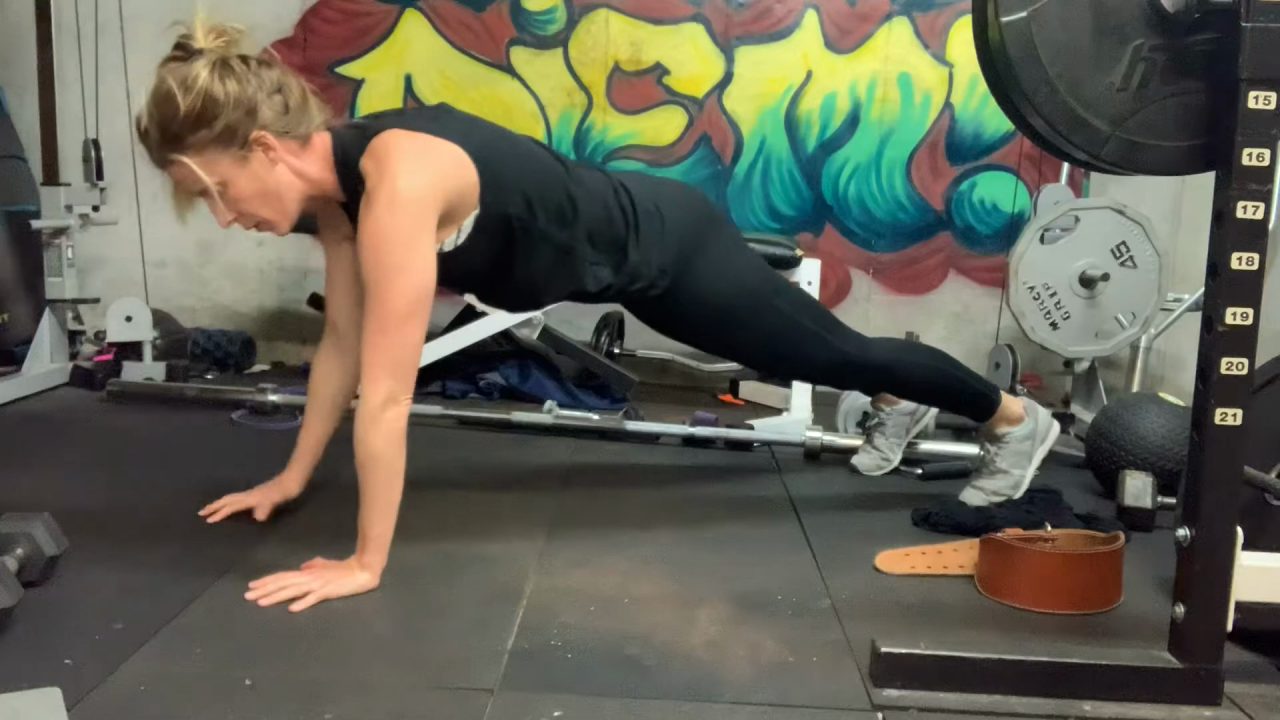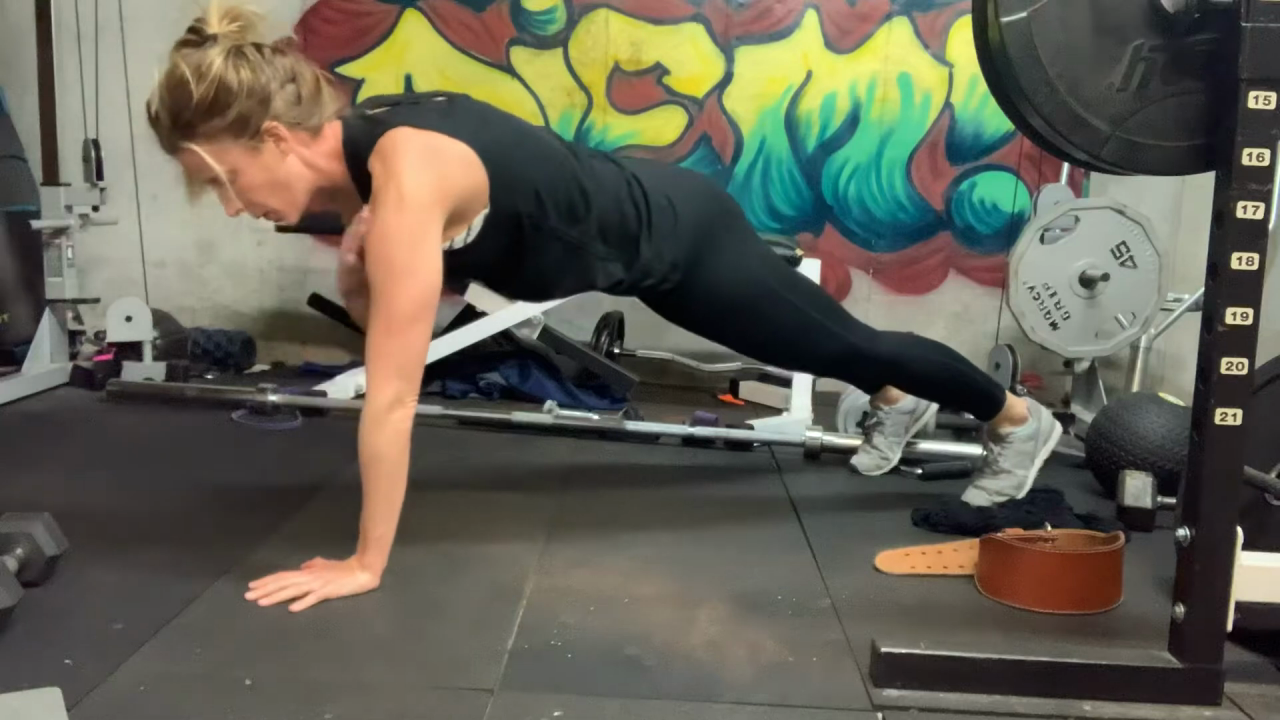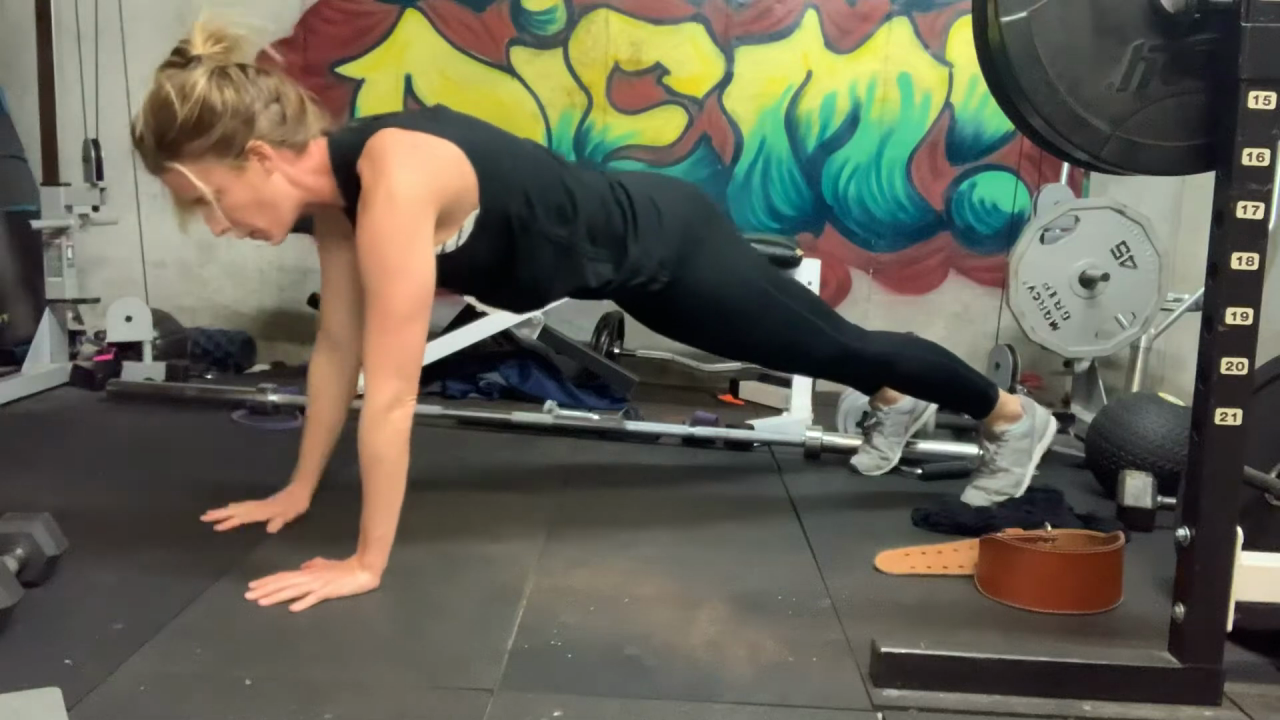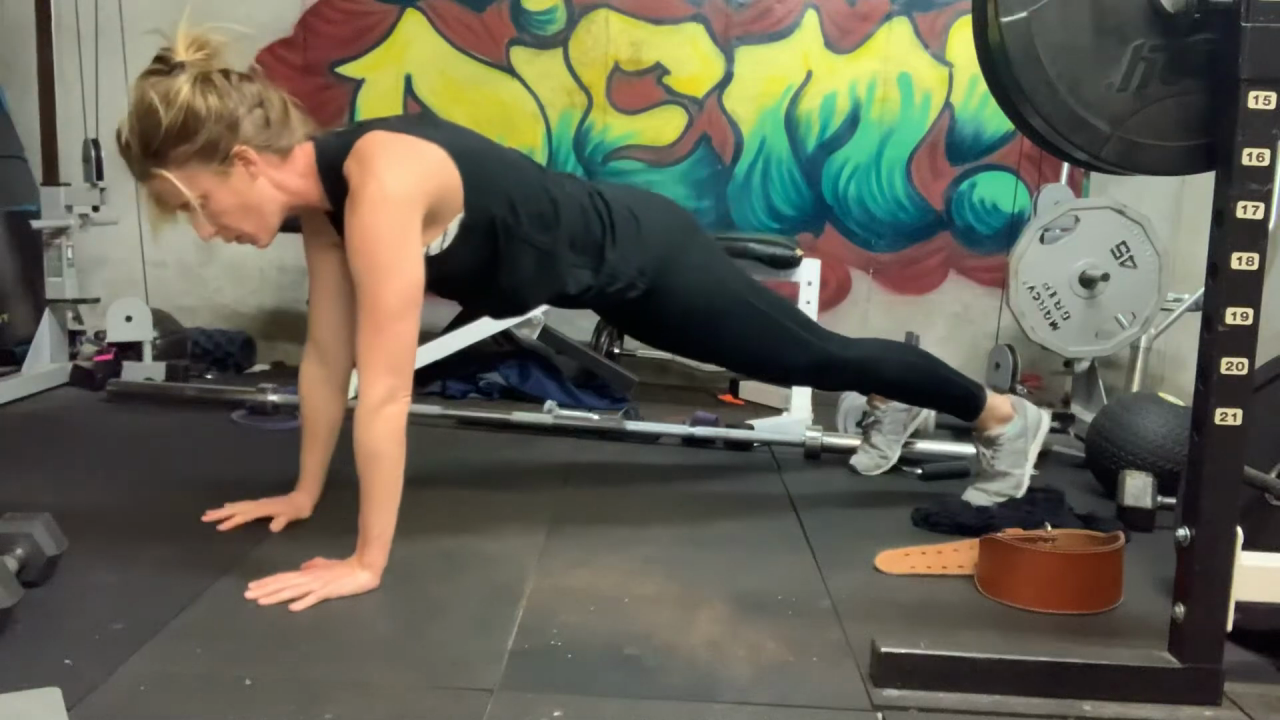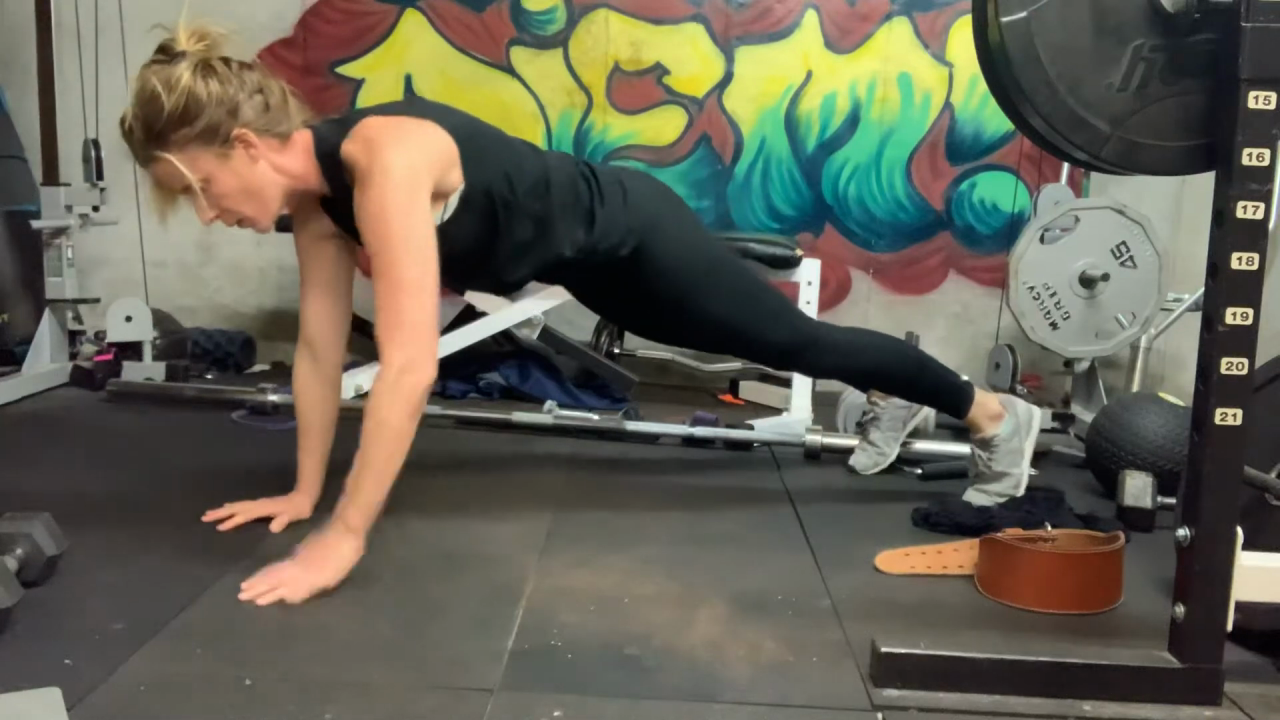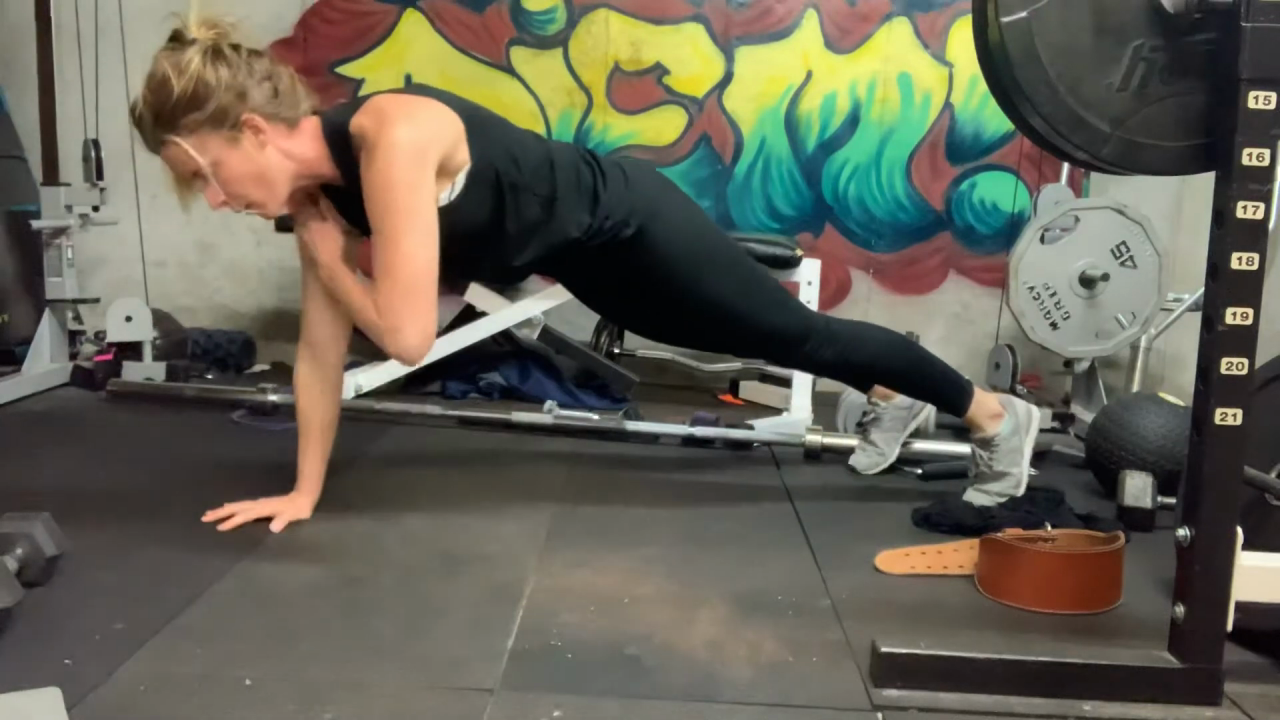
dt=0.4s
person 1, frame 1
left shoulder: (394, 178)
right shoulder: (337, 178)
left elbow: (385, 392)
right elbow: (345, 343)
left wrist: (364, 564)
right wrist: (292, 477)
left hip: (665, 247)
right hip: (626, 242)
left knee: (833, 353)
right knee: (811, 355)
left ankle: (1014, 419)
right ankle: (898, 407)
person 1, frame 2
left shoulder: (405, 171)
right shoulder: (355, 148)
left elbow: (392, 393)
right elbow: (392, 308)
left wrist: (365, 565)
right wrist: (359, 267)
left hip: (678, 234)
right hip: (635, 218)
left knee: (837, 345)
right knee: (821, 345)
left ankle: (1020, 421)
right ankle: (896, 405)
person 1, frame 3
left shoulder: (392, 179)
right shoulder: (333, 183)
left elbow: (389, 394)
right elbow: (338, 349)
left wrist: (365, 564)
right wrist: (298, 489)
left hip: (665, 243)
right hip: (620, 251)
left knee: (832, 346)
right knee: (812, 351)
left ankle: (1014, 416)
right ankle: (897, 403)
person 1, frame 4
left shoulder: (380, 180)
right shoulder: (320, 188)
left elbow: (385, 391)
right elbow: (326, 355)
left wrist: (368, 562)
right wrist: (305, 493)
left hip: (642, 255)
right hip: (602, 264)
left knee: (812, 356)
right knee: (794, 357)
left ankle: (1004, 418)
right ankle: (896, 407)
person 1, frame 5
left shoulder: (380, 158)
right shoulder: (308, 188)
left elbow: (408, 367)
right elbow: (321, 350)
left wrist: (344, 539)
right wrist: (307, 496)
left hip: (625, 229)
right hip: (577, 258)
left knee: (803, 339)
right knee: (751, 345)
left ankle: (994, 421)
right ankle: (886, 408)
person 1, frame 6
left shoulder: (390, 138)
right shoulder: (314, 180)
left elbow: (406, 333)
right elbow: (322, 342)
left wrist: (327, 259)
right wrist: (304, 490)
left hip: (627, 220)
right hip: (581, 258)
left knee: (798, 334)
right knee: (759, 341)
left ankle: (996, 415)
right ankle: (892, 402)
